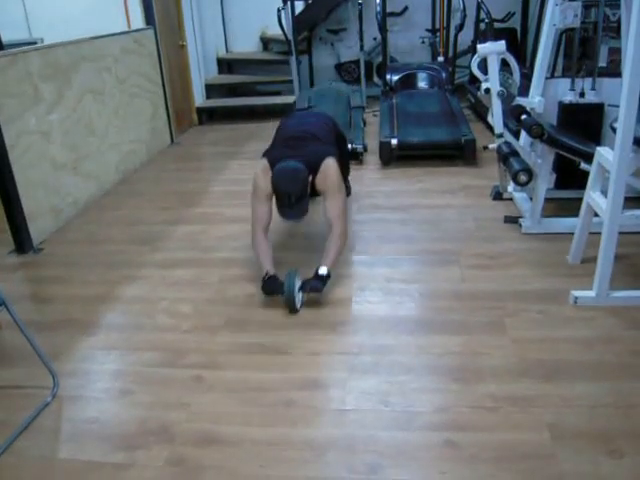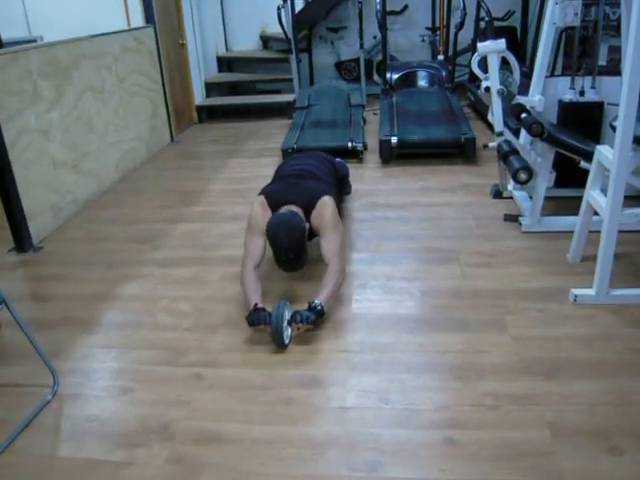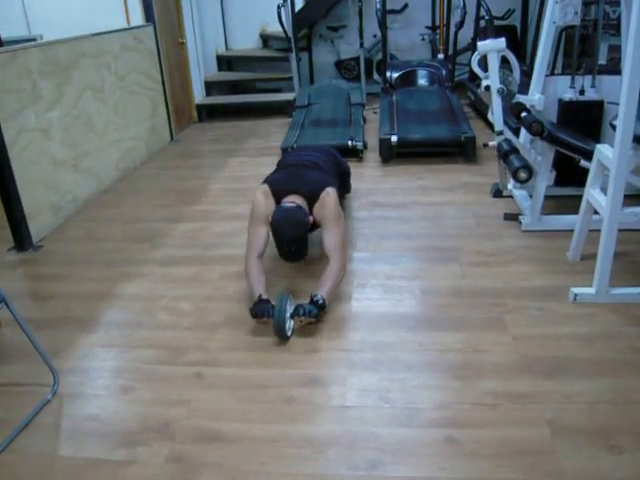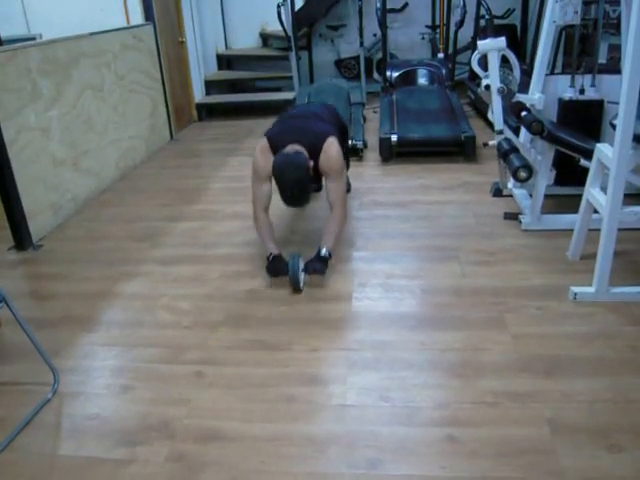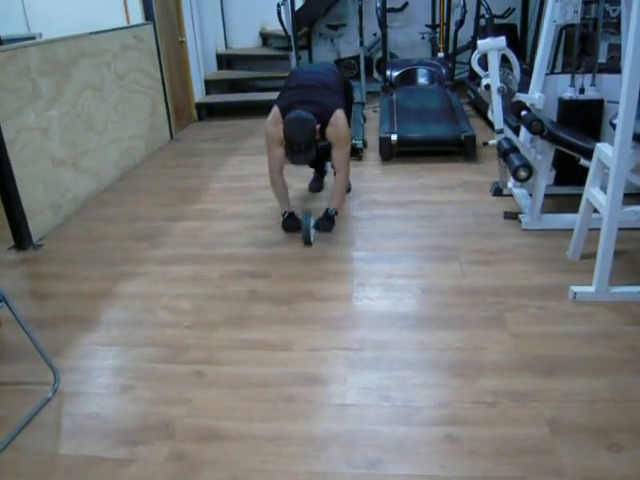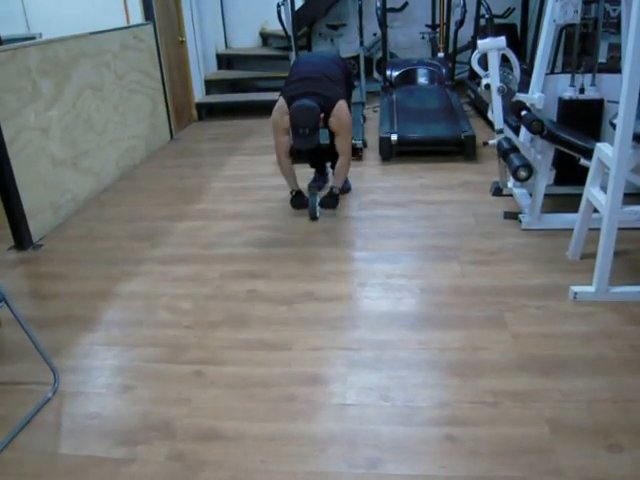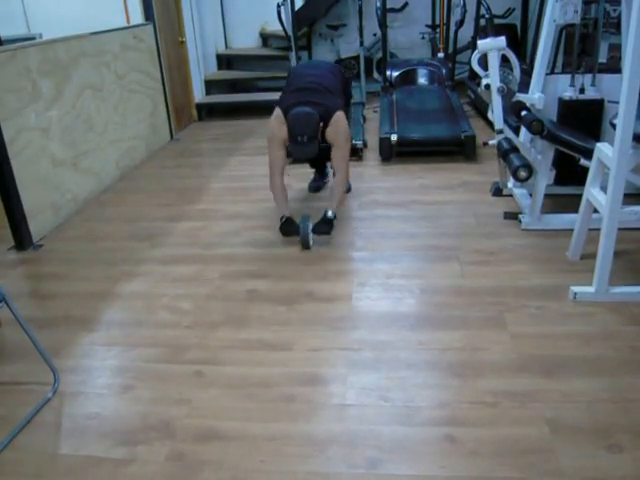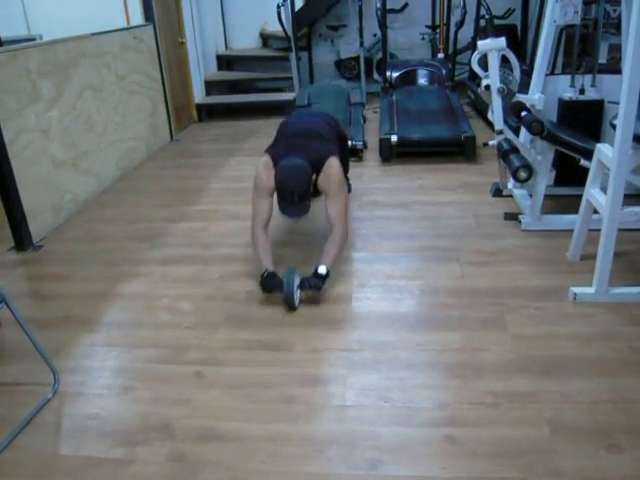
dt=0.4s
person 1, frame 1
left shoulder: (327, 169)
right shoulder: (264, 173)
left elbow: (338, 228)
right elbow: (259, 230)
left wrist: (322, 273)
right wrist: (269, 275)
left hip: (327, 125)
left knee: (341, 185)
left ankle: (343, 183)
person 1, frame 2
left shoulder: (324, 208)
right shoulder: (261, 209)
left elbow: (336, 266)
right elbow: (249, 266)
left wrist: (316, 307)
right wrist: (256, 307)
left hip: (327, 165)
right hip: (289, 166)
left ankle: (341, 166)
person 1, frame 3
left shoulder: (326, 199)
right shoulder: (264, 198)
left elbow: (337, 259)
right elbow: (253, 256)
left wrist: (317, 302)
right wrist: (261, 299)
left hip: (329, 158)
right hip: (291, 159)
person 1, frame 4
left shoulder: (330, 151)
right shoulder: (264, 154)
left elbow: (338, 208)
right elbow: (260, 211)
left wrist: (323, 254)
right wrist: (273, 256)
left hip: (330, 113)
right hip: (292, 116)
right ankle: (317, 178)
person 1, frame 5
left shoulder: (336, 121)
right shoulder: (275, 122)
left elbow: (342, 171)
right elbow: (276, 173)
left wrist: (330, 213)
right wrist: (287, 213)
left hip: (336, 77)
left knee: (341, 145)
right knee: (295, 153)
right ankle: (319, 170)
person 1, frame 6
left shoulder: (339, 111)
right shoulder: (281, 112)
left elbow: (345, 155)
right elbow: (283, 155)
left wrist: (334, 191)
right wrist: (295, 191)
left knee: (338, 135)
right knee: (300, 144)
left ankle: (336, 171)
right ankle: (320, 171)
person 1, frame 7
left shoulder: (336, 121)
right shoulder: (278, 123)
left elbow: (341, 173)
right elbow: (276, 174)
left wrist: (329, 216)
right wrist: (285, 217)
left hip: (335, 75)
right ankle: (320, 170)
person 1, frame 8
left shoulder: (330, 169)
right shoulder: (266, 170)
left elbow: (339, 227)
right elbow: (259, 226)
left wrist: (321, 272)
right wrist: (268, 272)
left hip: (329, 125)
right hip: (291, 125)
